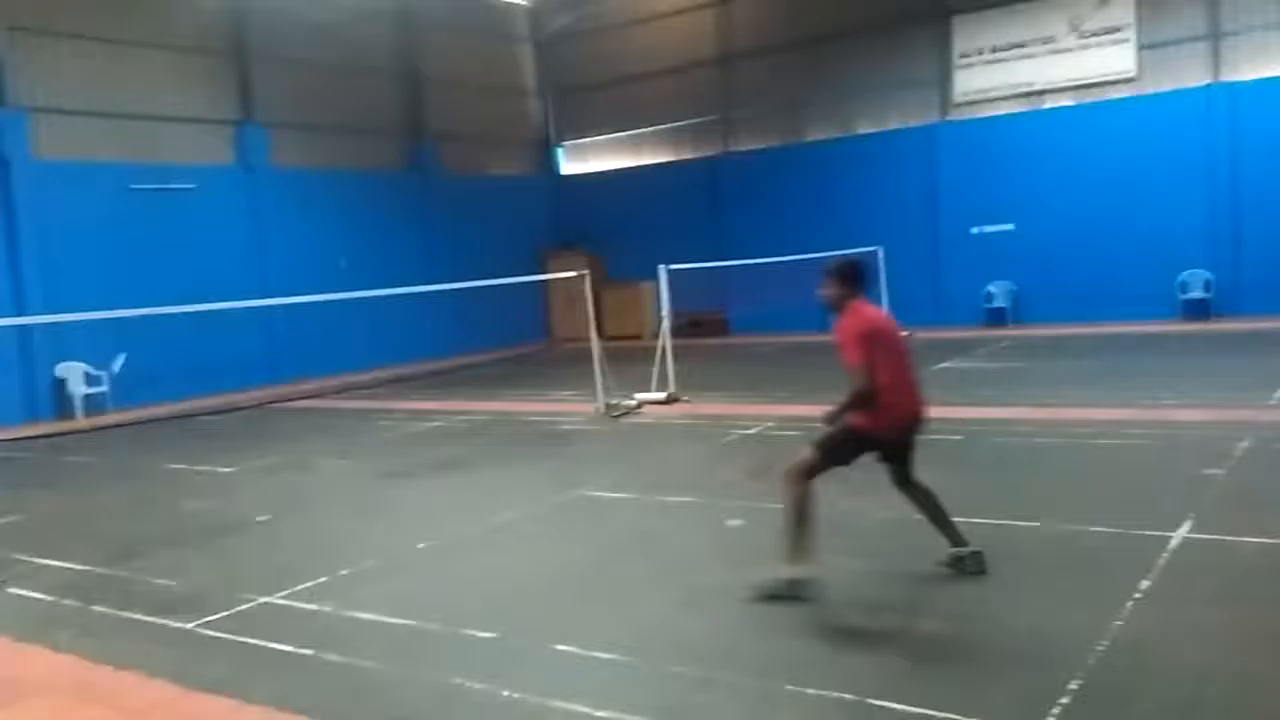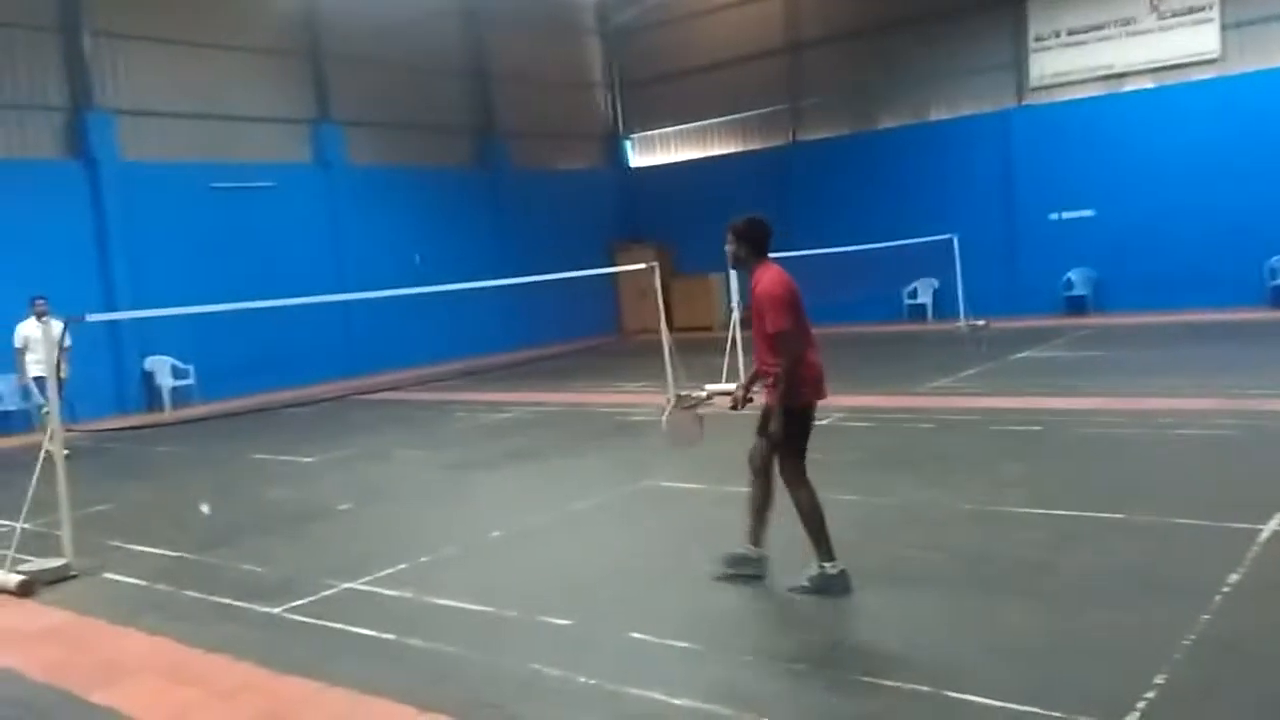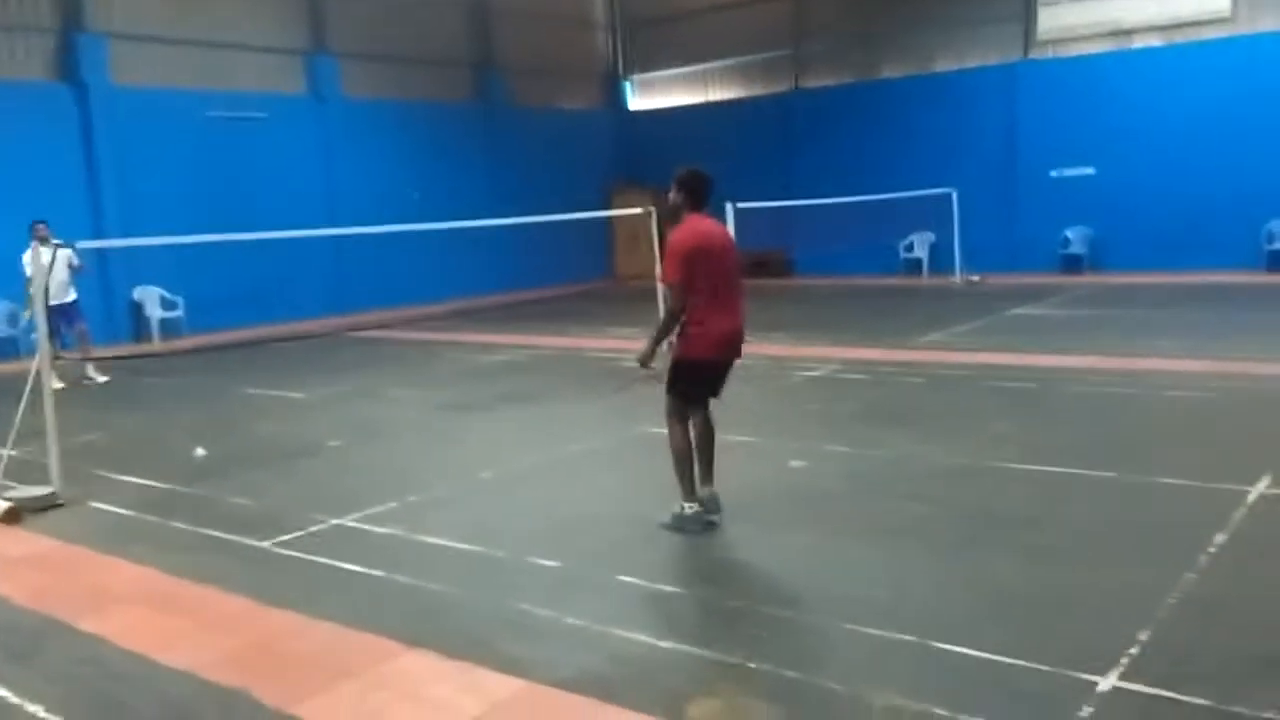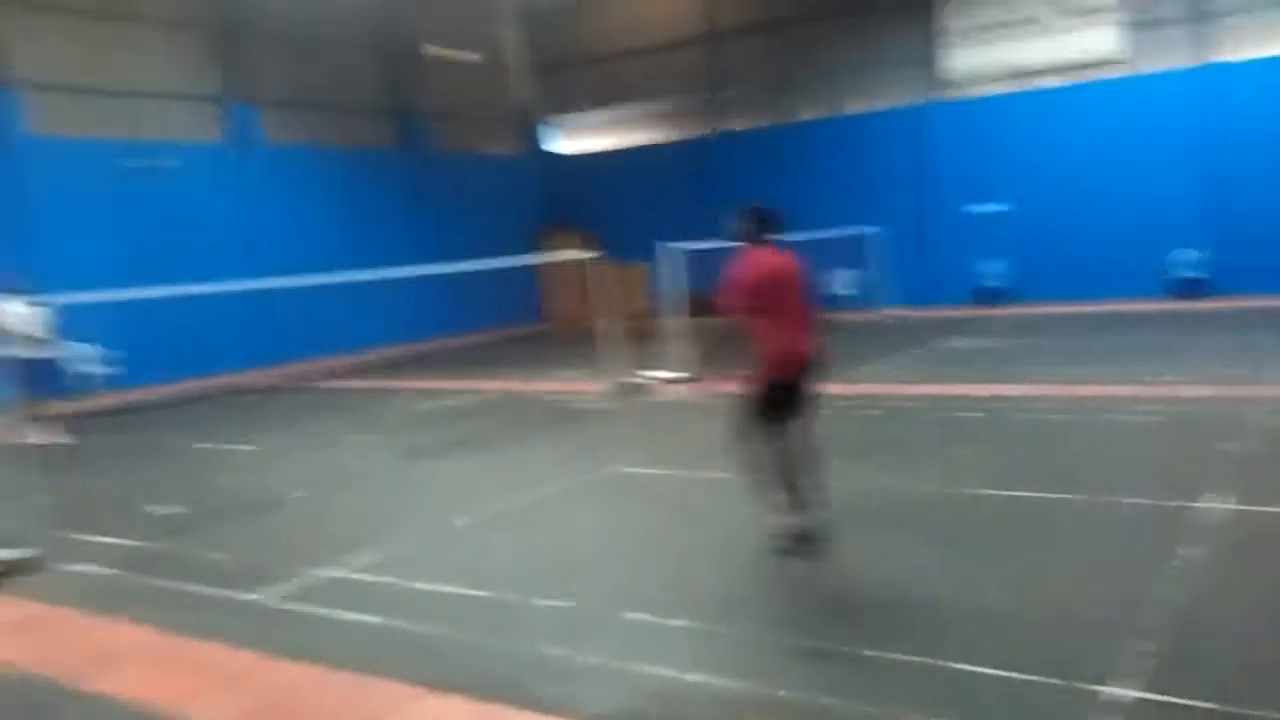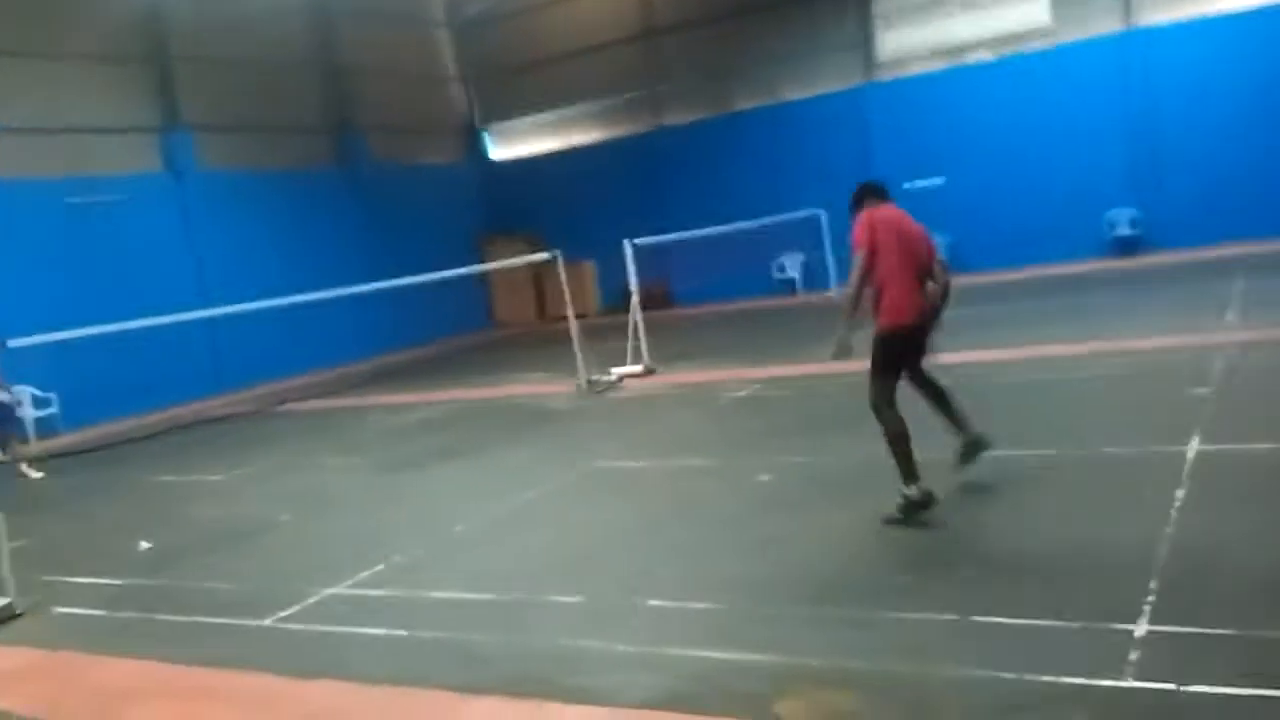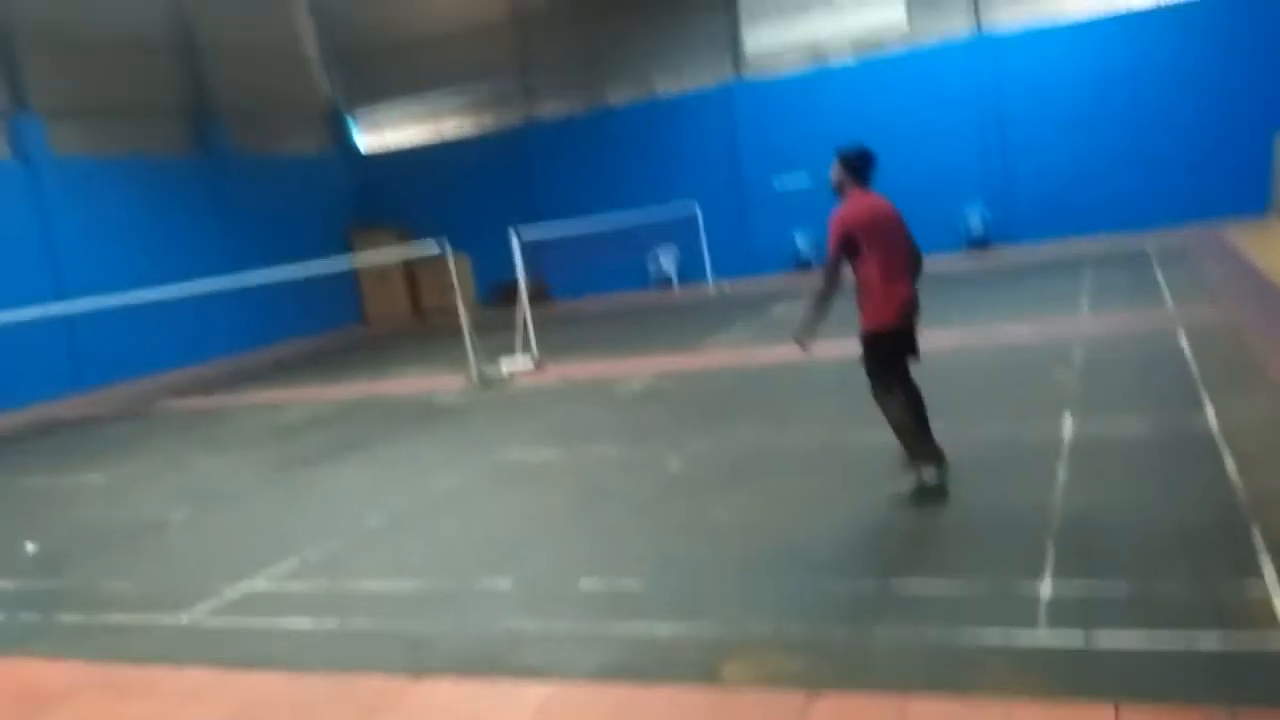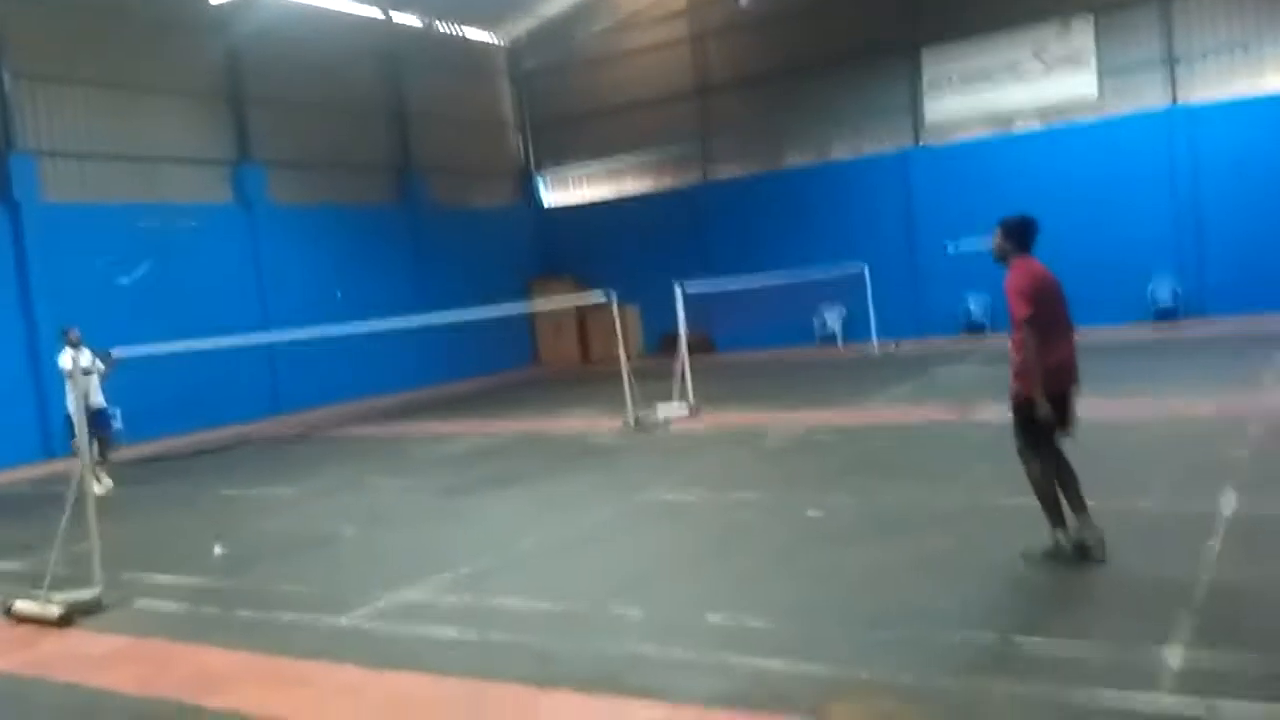
dt=0.7s
person 1, frame 1
left shoulder: (852, 323)
right shoulder: (877, 316)
left elbow: (864, 386)
left wrist: (836, 412)
right wrist: (845, 411)
left hip: (877, 417)
right hip: (906, 413)
left knee: (798, 473)
right knee: (905, 481)
left ankle: (797, 573)
right ankle: (965, 551)
person 1, frame 2
left shoulder: (769, 286)
right shoulder: (765, 279)
left elbow: (791, 354)
left wrist: (778, 410)
right wrist: (747, 384)
left hip: (792, 391)
right hip: (787, 387)
left knee: (792, 476)
right knee: (758, 461)
left ankle: (830, 570)
right ankle: (753, 553)
person 1, frame 3
left shoulder: (681, 238)
right shoulder: (721, 234)
left elbow: (677, 304)
left wrist: (652, 346)
left hip: (699, 341)
right hip: (730, 337)
left knee: (677, 418)
right knee: (700, 411)
left ankle: (690, 509)
right ankle: (708, 495)
person 1, frame 4
left shoulder: (743, 269)
right shoulder: (790, 264)
left elbow: (739, 327)
right elbow: (808, 313)
left hip: (773, 362)
right hip: (801, 358)
left knee: (756, 437)
right knee: (792, 431)
left ankle: (789, 520)
right ankle: (803, 517)
person 1, frame 5
left shoulder: (868, 220)
right shoulder: (916, 229)
left elbow: (860, 273)
right elbow: (942, 282)
left wrist: (846, 327)
right wrist: (928, 319)
left hip: (895, 320)
right hip: (918, 317)
left knee: (882, 402)
right knee: (917, 375)
left ankle: (915, 492)
right ankle: (968, 434)
person 1, frame 6
left shoulder: (844, 215)
right shoulder: (886, 208)
left elbow: (831, 278)
right elbow: (915, 256)
left wrist: (809, 324)
left hip: (880, 315)
right hip: (903, 306)
left knee: (885, 392)
right knee: (900, 379)
left ankle: (929, 473)
right ankle: (929, 452)
person 1, frame 7
left shoulder: (1018, 279)
right shoulder: (1042, 274)
left elbow: (1029, 338)
left wrist: (1039, 395)
left hip: (1036, 381)
right hip: (1061, 373)
left knee: (1030, 453)
right knee: (1047, 449)
left ankle: (1063, 539)
right ankle: (1085, 530)
